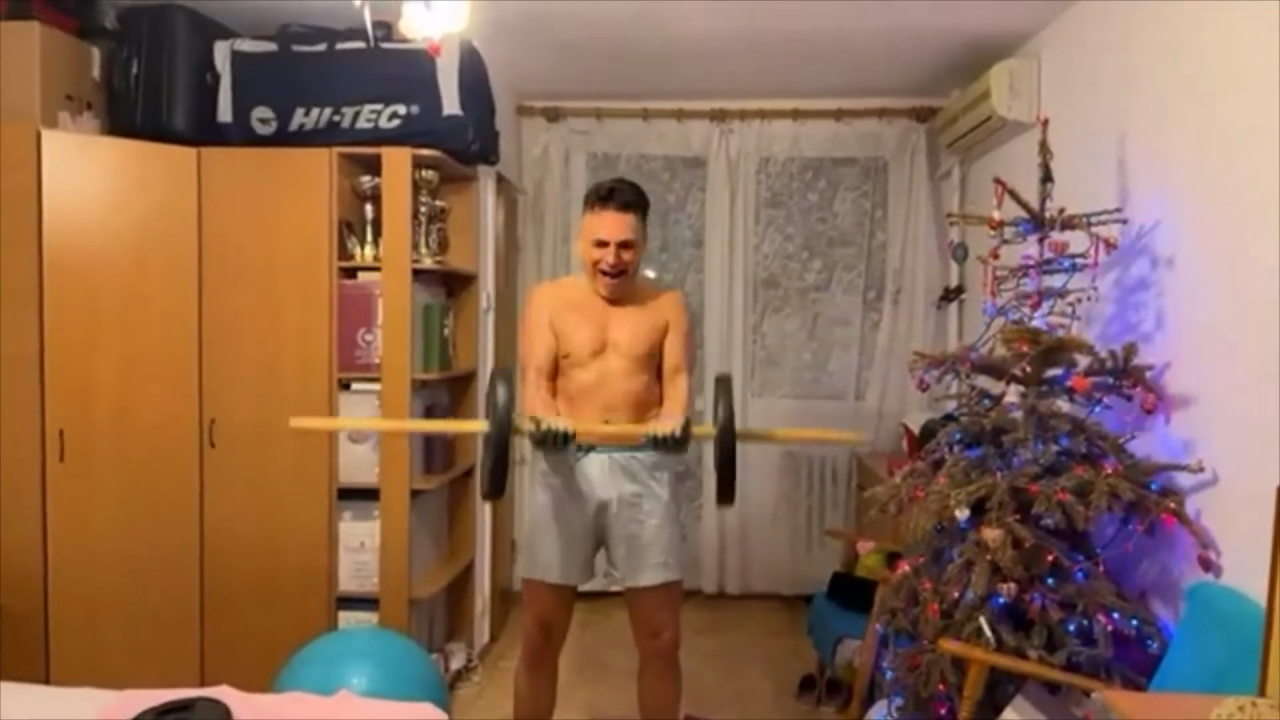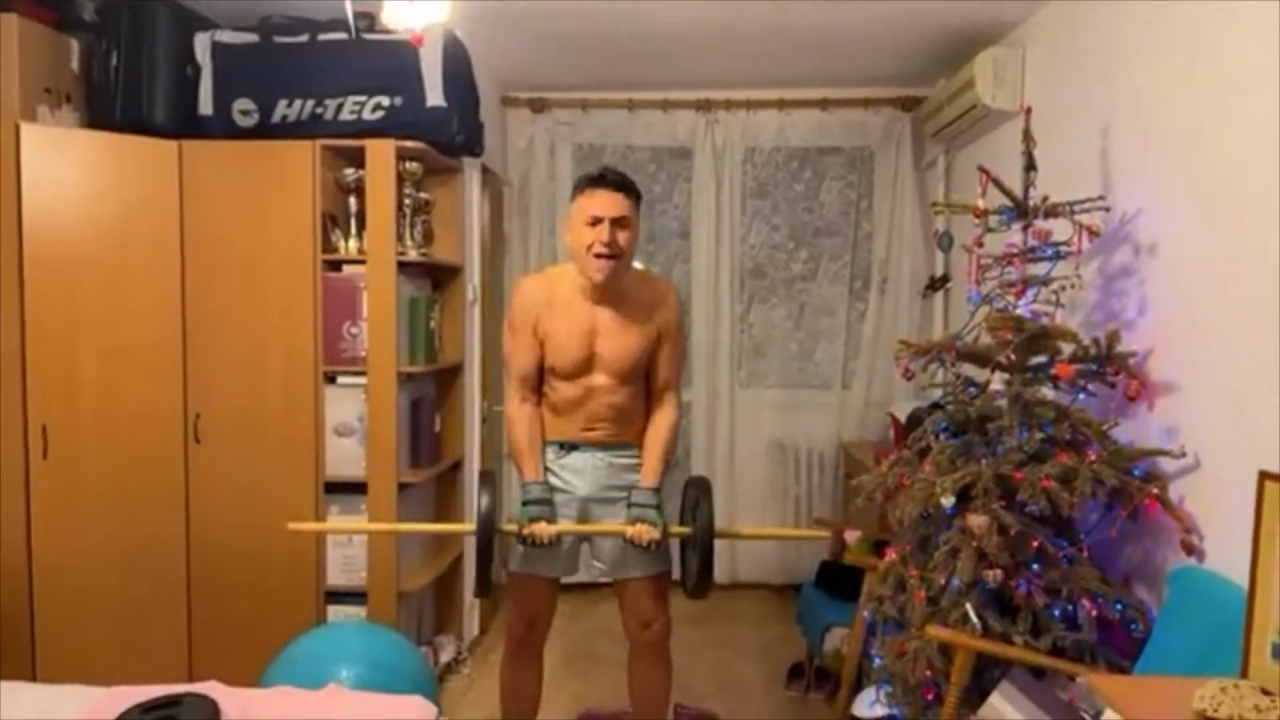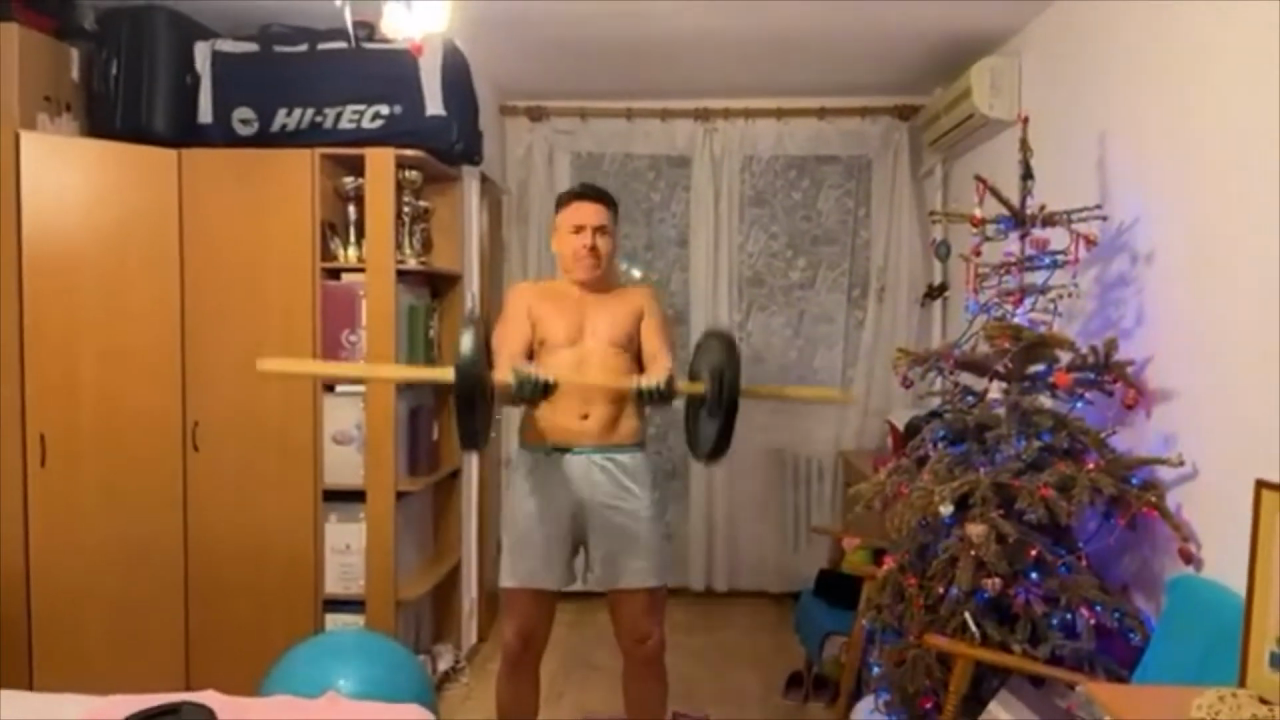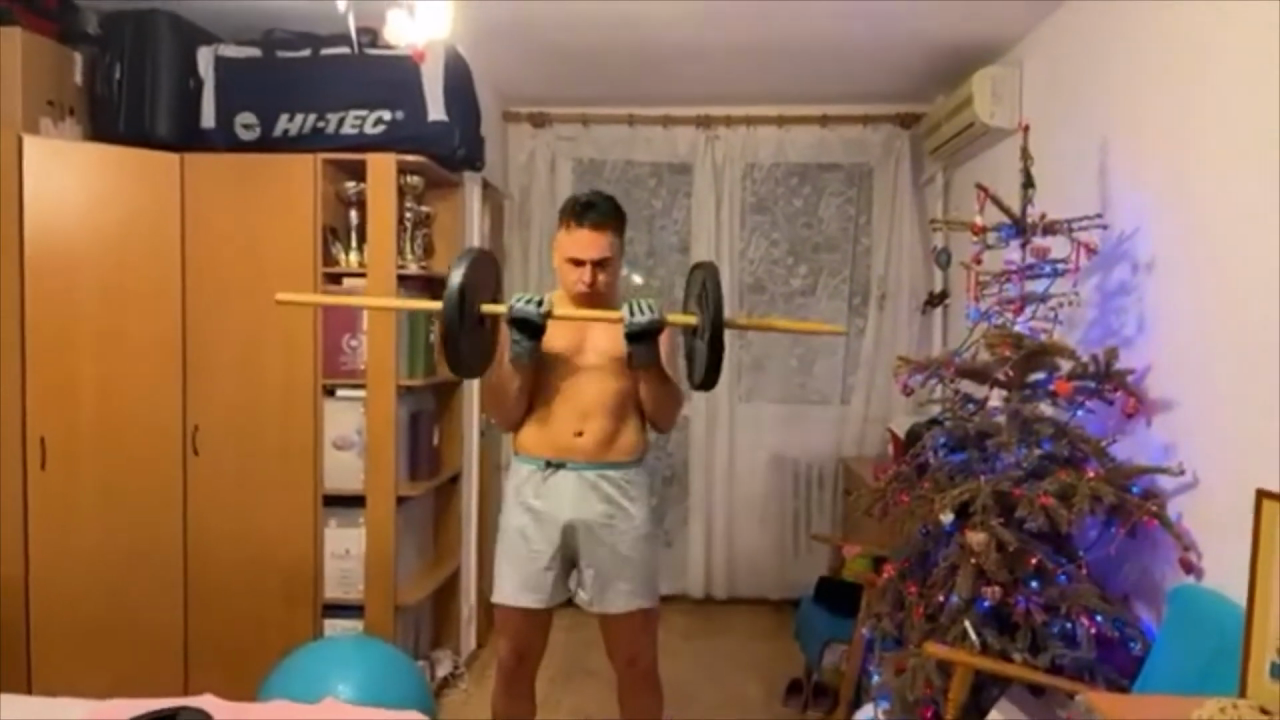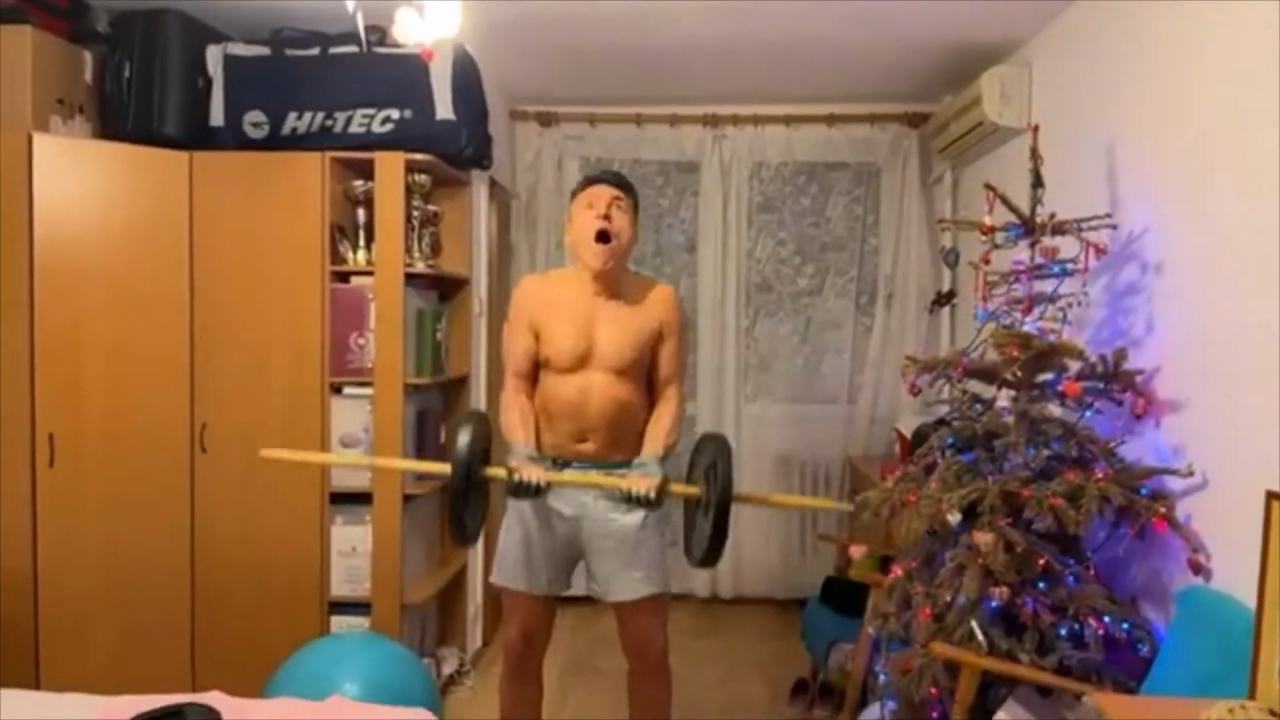
dt=0.5s
person 1, frame 1
left shoulder: (667, 305)
right shoulder: (548, 298)
left elbow: (678, 385)
right elbow: (534, 386)
left wrist: (673, 421)
right wrist: (545, 422)
left hip: (642, 473)
right hip: (565, 472)
left knee: (660, 637)
right knee: (540, 634)
person 1, frame 2
left shoulder: (660, 301)
right shoulder: (534, 295)
left elbow: (665, 402)
right elbow: (520, 398)
left wrist: (648, 495)
right wrist: (533, 495)
left hip: (625, 468)
right hip: (553, 466)
left knee: (650, 627)
right knee: (523, 629)
person 1, frame 3
left shoulder: (639, 299)
right shoulder: (527, 297)
left elbow: (662, 367)
right elbow: (502, 371)
left wrist: (658, 385)
right wrist: (519, 381)
left hip: (623, 472)
right hip: (541, 471)
left knee: (645, 640)
right knee: (520, 640)
person 1, frame 4
left shoulder: (643, 316)
right shoulder: (526, 313)
left elbow: (665, 417)
right elbow: (502, 414)
left wrist: (647, 351)
right wrist: (520, 342)
left hip: (617, 492)
right hip: (535, 489)
left knee: (636, 660)
right knee: (514, 656)
person 1, frame 5
left shoulder: (659, 301)
right shoulder: (534, 293)
left elbow: (669, 395)
right elbow: (515, 387)
left wrist: (651, 464)
right wrist: (523, 458)
left hip: (623, 489)
right hip: (545, 486)
left knee: (649, 646)
right knee: (521, 642)
